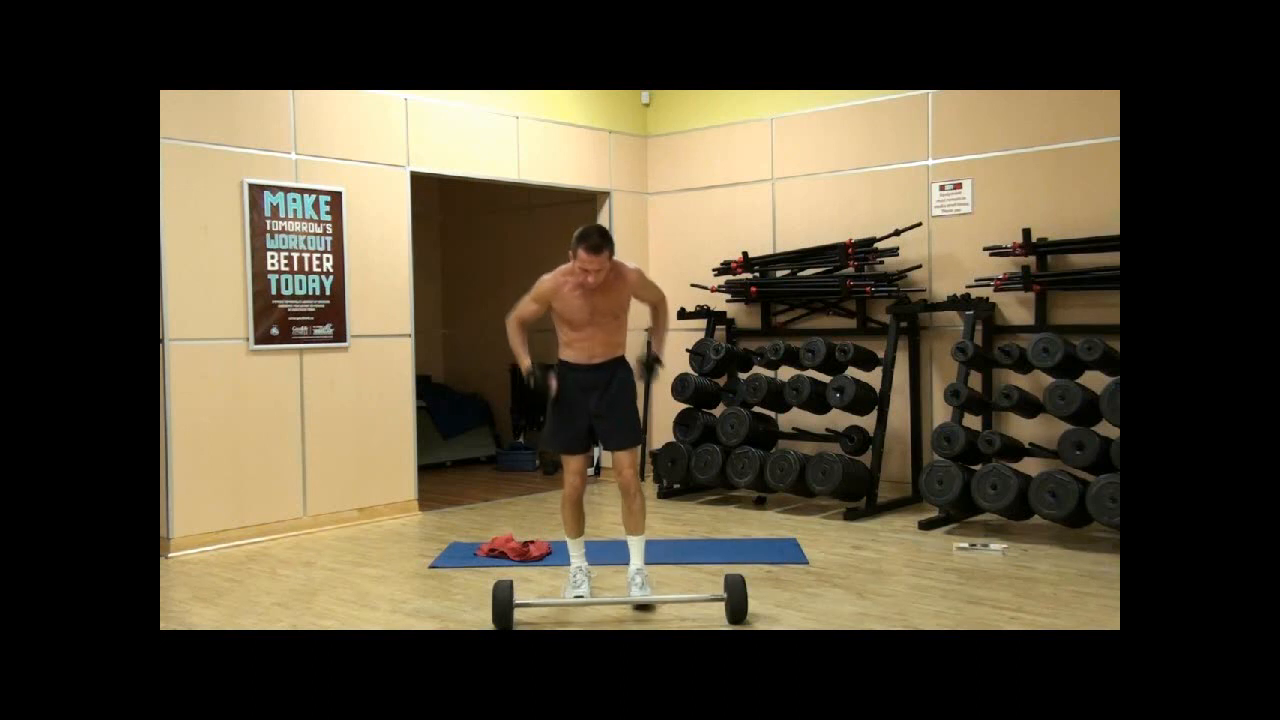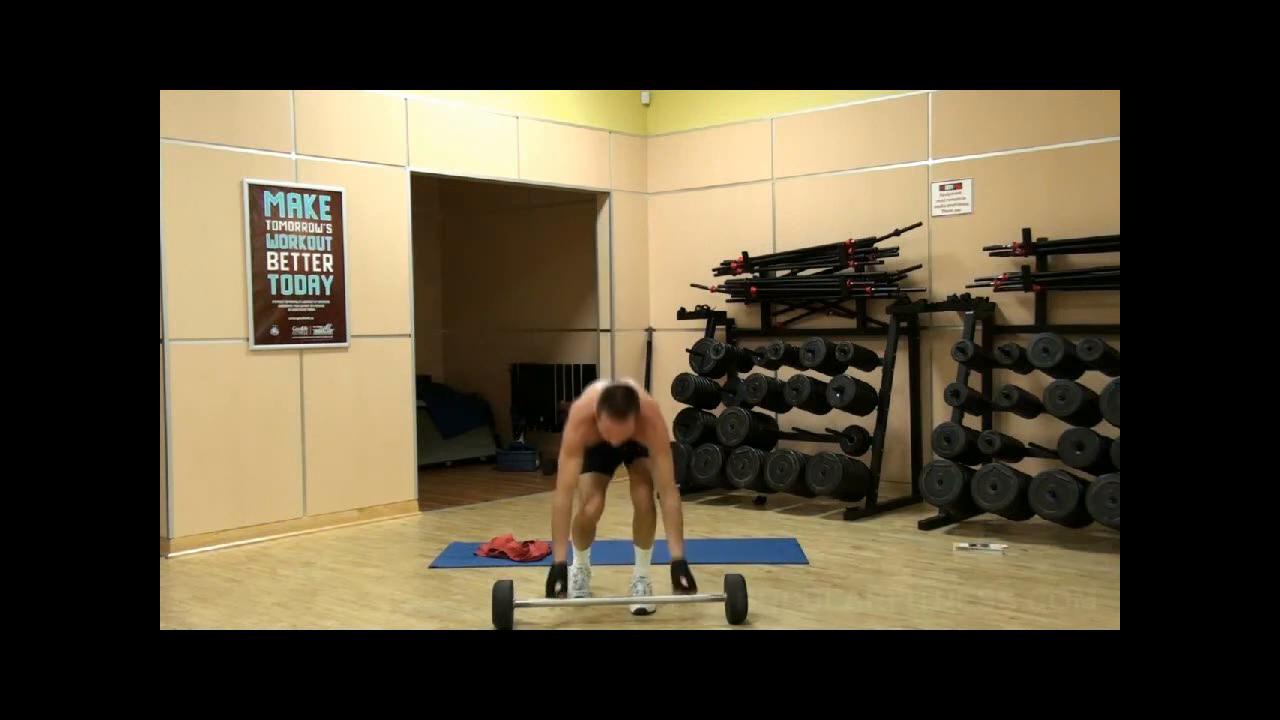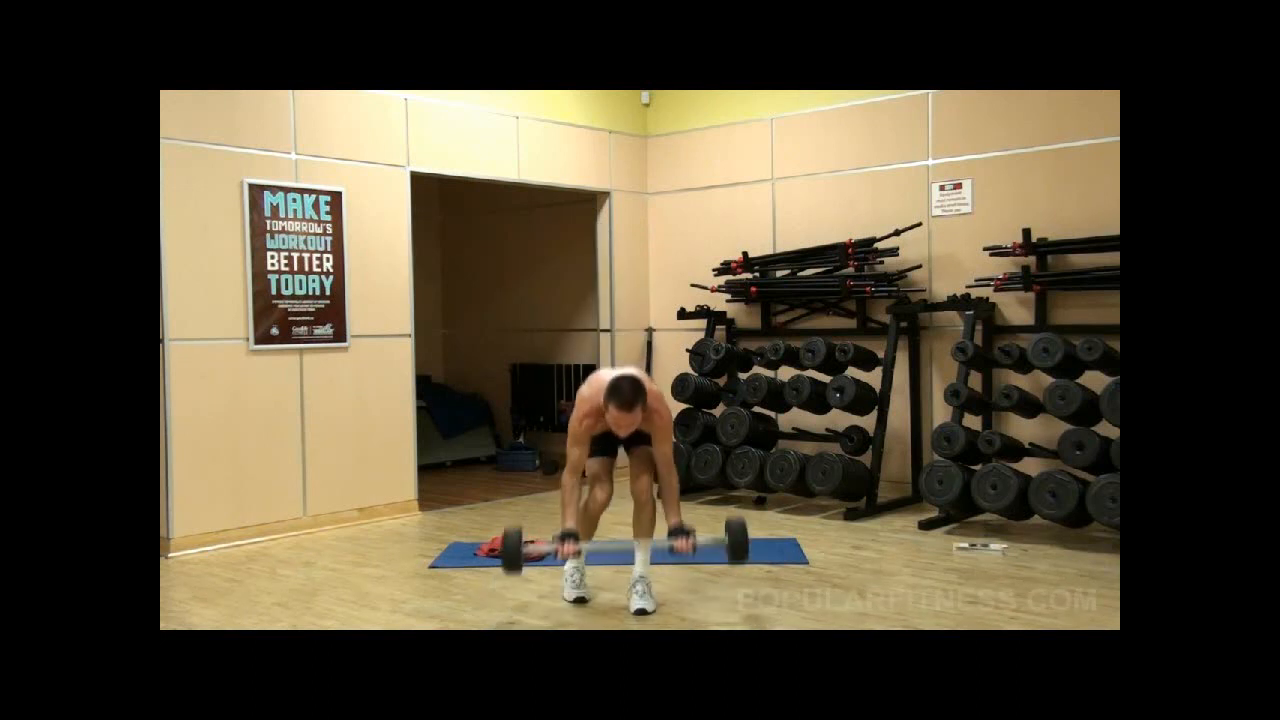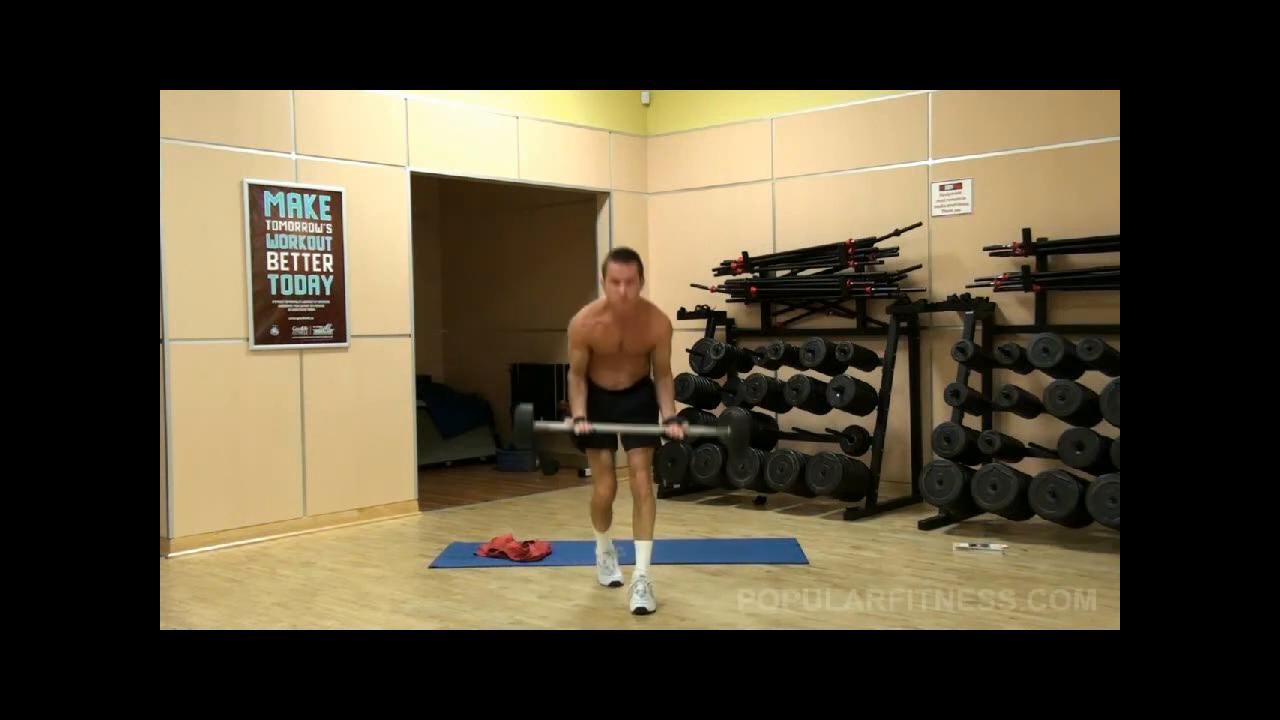
dt=0.5s
person 1, frame 1
left shoulder: (629, 278)
right shoulder: (552, 285)
left elbow: (659, 302)
right elbow: (514, 321)
left wrist: (655, 353)
right wrist: (528, 368)
left hip: (615, 377)
right hip: (569, 379)
left knee: (628, 477)
right knee: (573, 482)
left ankle: (637, 570)
right ankle: (578, 567)
person 1, frame 2
left shoulder: (652, 422)
right shoulder: (580, 421)
left elbow: (667, 490)
right elbow: (564, 493)
left wrist: (678, 559)
right wrist: (559, 561)
left hip: (639, 442)
right hip: (594, 445)
left knee: (644, 498)
right knee: (590, 506)
left ankle: (641, 578)
right ankle: (579, 568)
person 1, frame 3
left shoulder: (658, 410)
right shoulder: (586, 409)
left elbow: (666, 469)
right elbow: (572, 472)
left wrist: (676, 525)
right wrist: (568, 530)
left hip: (644, 429)
right hip: (598, 430)
left knee: (643, 489)
right knee: (600, 494)
left ankle: (641, 577)
right ankle: (575, 567)
person 1, frame 4
left shoulder: (658, 323)
right shoulder: (584, 323)
left elbow: (662, 372)
right elbow: (577, 372)
left wrist: (669, 415)
right wrist: (578, 414)
left hip: (638, 395)
right hip: (598, 397)
left knee: (641, 482)
right knee: (604, 487)
left ankle: (641, 577)
right ankle: (605, 552)
